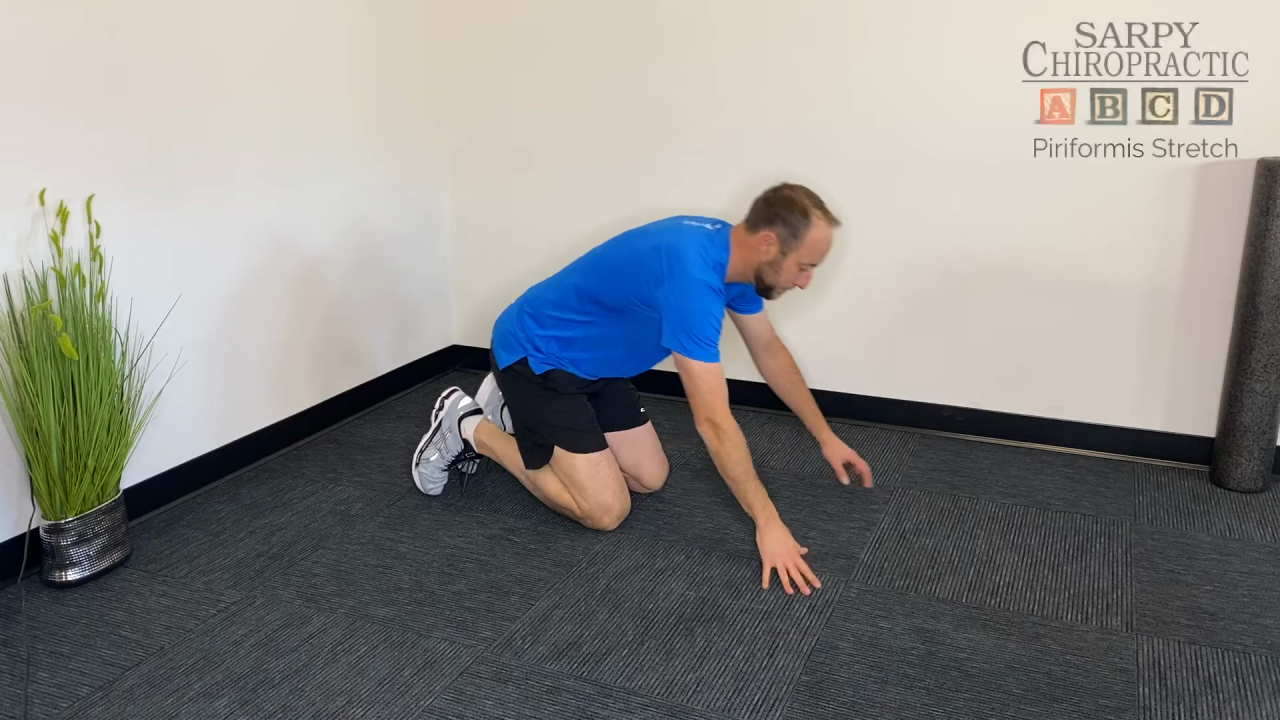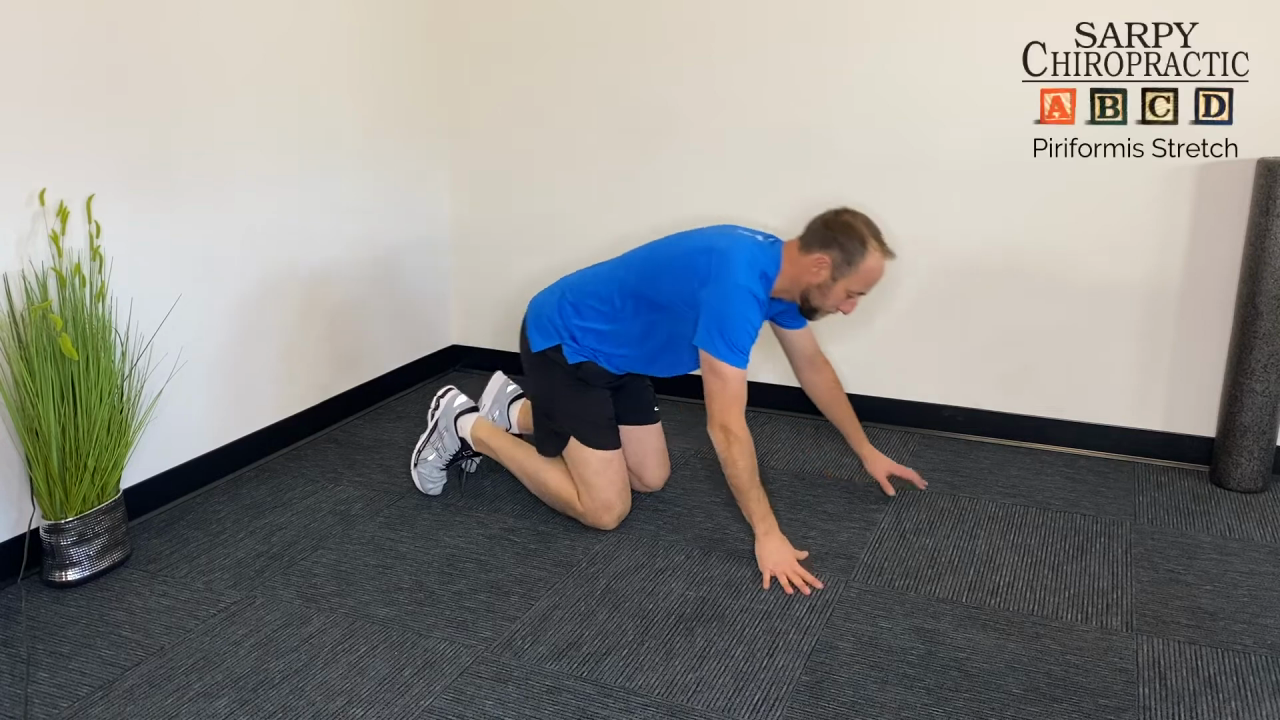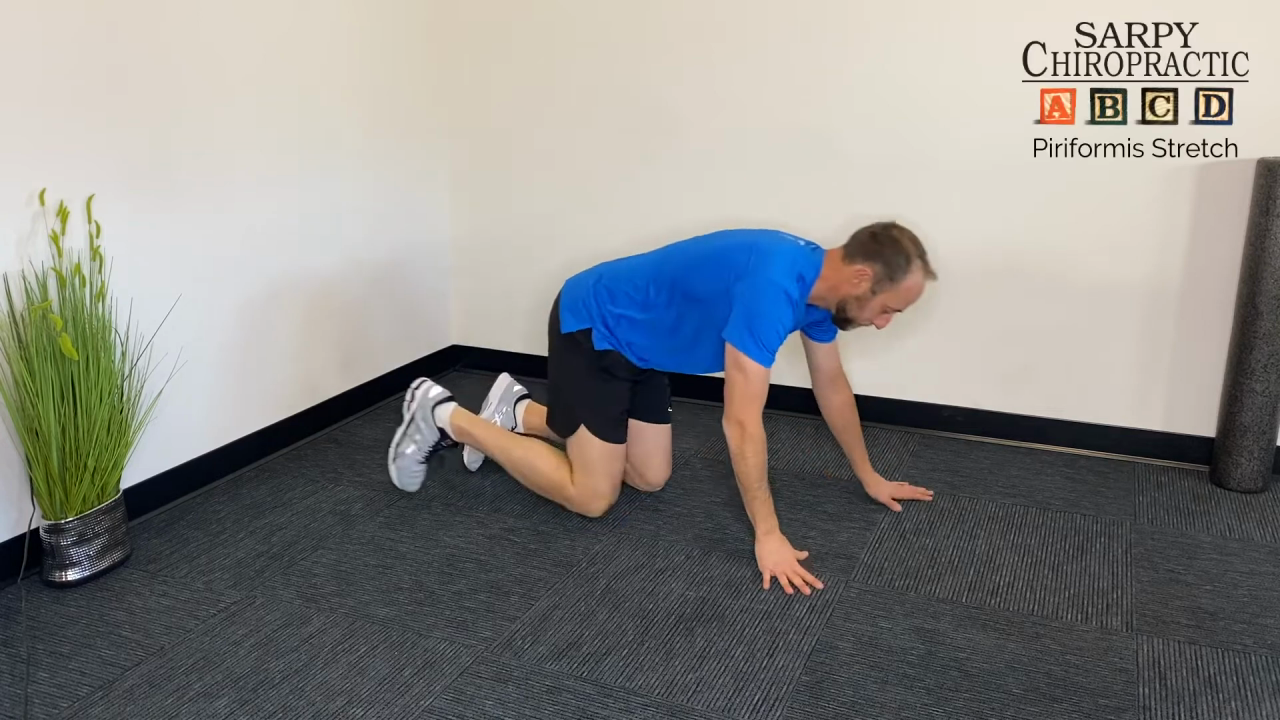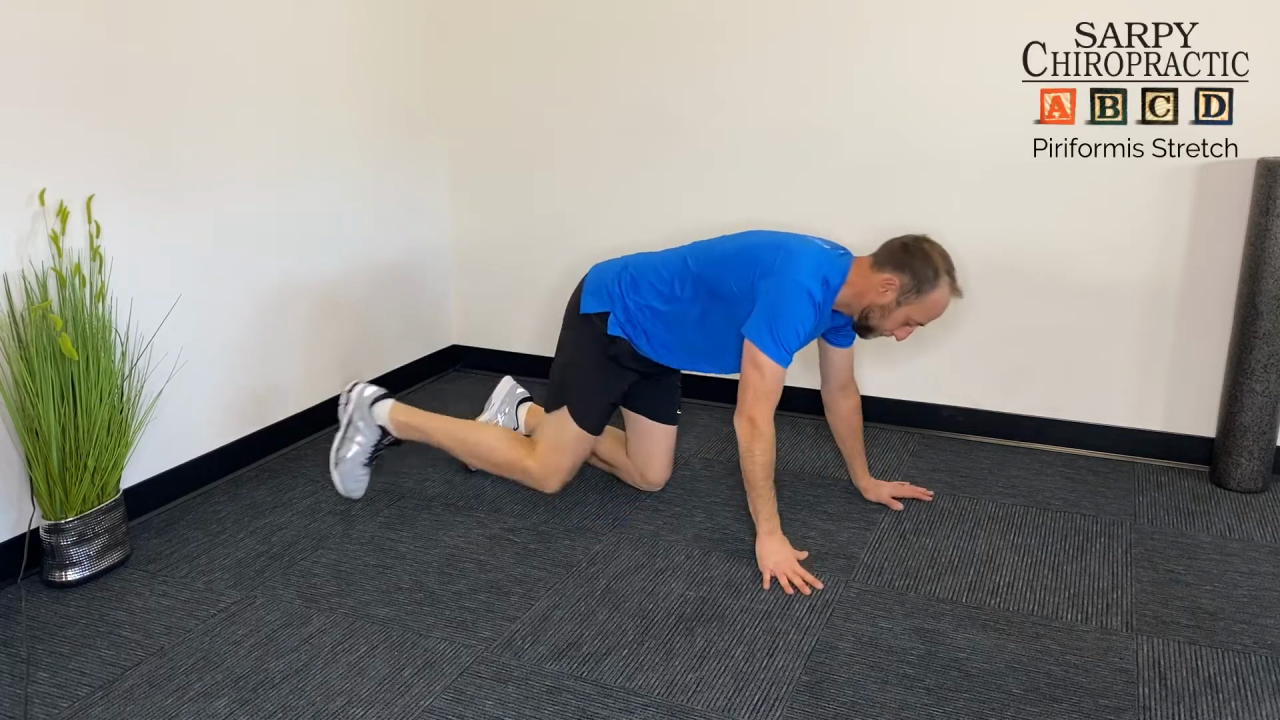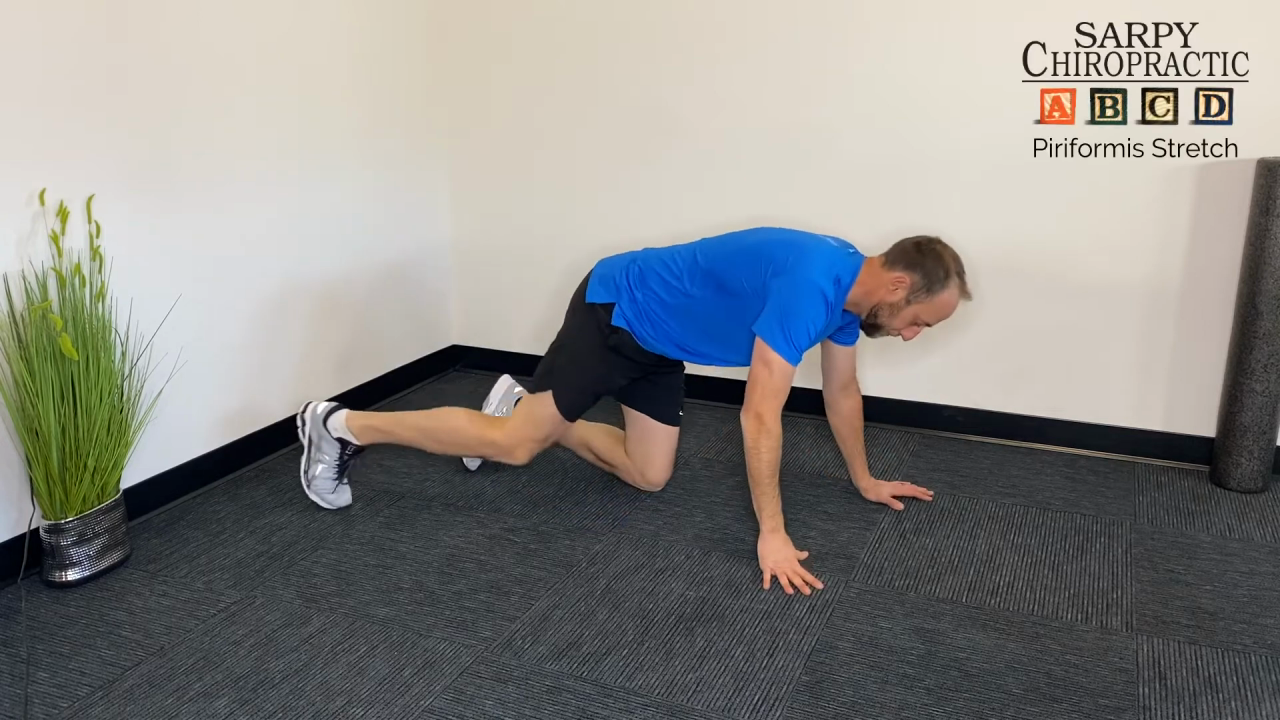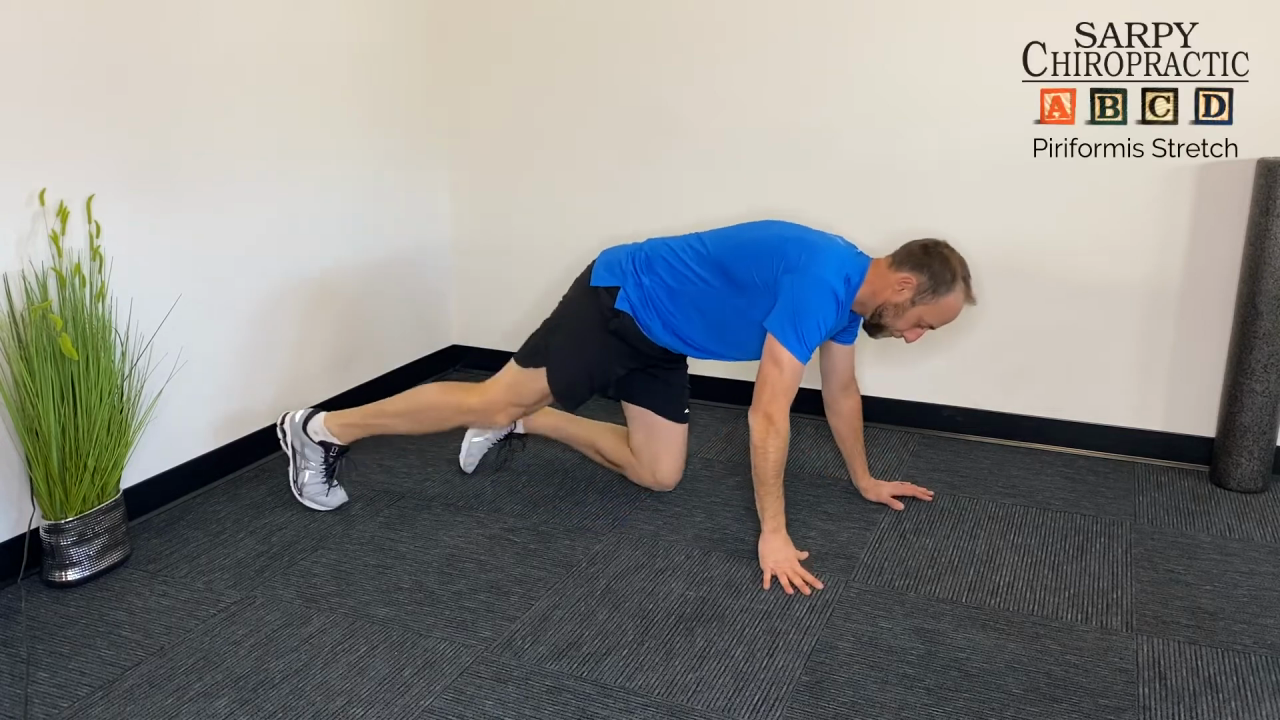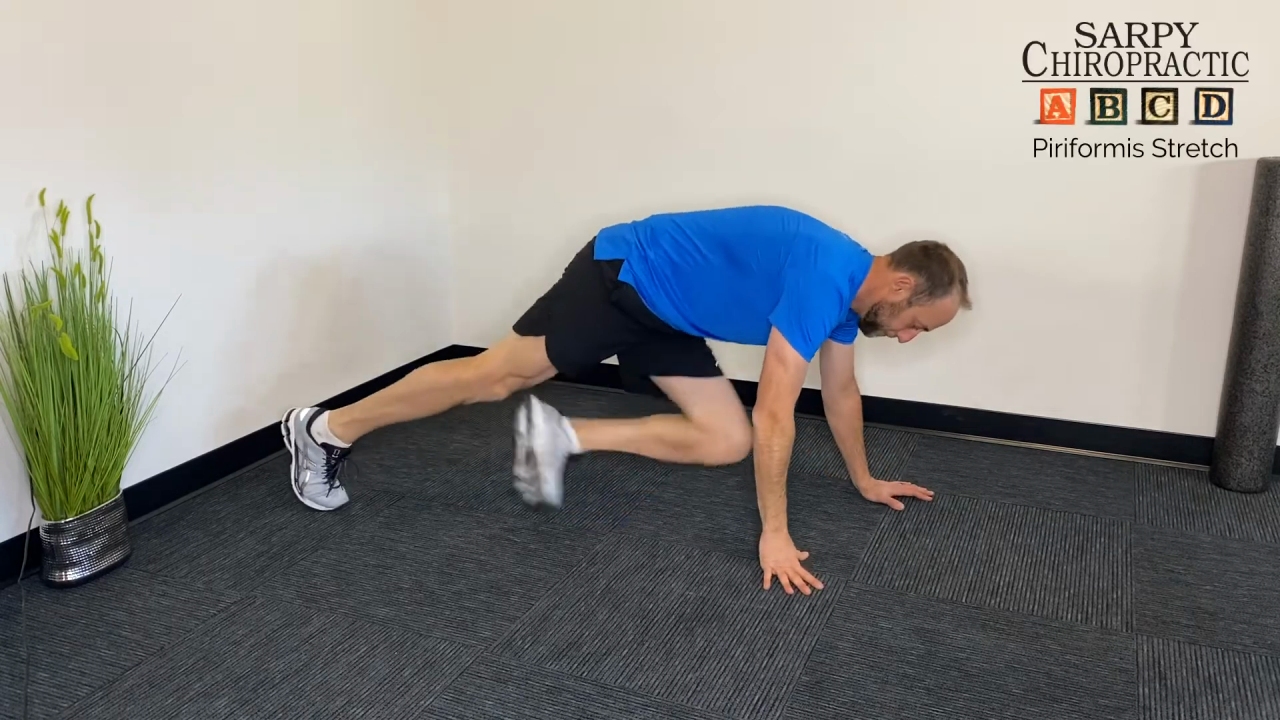
dt=0.2s
person 1, frame 1
left shoulder: (732, 252)
right shoulder: (692, 275)
left elbow: (769, 351)
right elbow: (714, 422)
left wrist: (826, 438)
right wrist: (769, 526)
left hip: (592, 361)
right hip: (536, 358)
left knee: (650, 478)
right knee: (607, 510)
left ankle: (512, 412)
right ankle: (472, 430)
person 1, frame 2
left shoulder: (779, 267)
right shoulder: (737, 282)
left elbow: (813, 367)
right elbow: (727, 427)
left wrist: (868, 453)
right wrist: (767, 535)
left hip: (612, 348)
right hip: (563, 343)
left knee: (651, 478)
right knee: (606, 509)
left ankle: (517, 409)
right ankle: (470, 428)
person 1, frame 3
left shoulder: (822, 284)
right shoulder: (773, 283)
left elbow: (832, 386)
right elbow: (742, 424)
left wrist: (869, 477)
right wrist: (768, 537)
left hip: (633, 340)
right hip: (591, 328)
left knee: (650, 477)
right knee: (592, 497)
left ankle: (521, 411)
right ankle: (448, 418)
person 1, frame 4
left shoulder: (843, 287)
right shoulder: (800, 285)
left elbow: (841, 392)
right elbow: (753, 421)
left wrist: (866, 481)
right wrist: (769, 536)
left hip: (649, 336)
right hip: (612, 317)
left knee: (648, 476)
right knee: (547, 473)
left ankle: (524, 412)
right ankle: (387, 415)
person 1, frame 5
left shoulder: (850, 288)
right shoulder: (811, 284)
left elbow: (842, 392)
right elbow: (760, 418)
left wrist: (864, 480)
right wrist: (772, 535)
left hip: (654, 336)
right hip: (617, 311)
left knee: (648, 475)
right knee: (516, 444)
left ankle: (523, 403)
right ankle: (342, 425)
person 1, frame 6
left shoulder: (850, 287)
right shoulder: (821, 283)
left elbow: (841, 391)
right elbow: (768, 417)
left wrist: (864, 480)
right wrist: (773, 535)
left hip: (655, 330)
right hip: (619, 300)
left knee: (658, 473)
right knee: (494, 403)
left ankle: (524, 412)
right ankle: (322, 430)
person 1, frame 7
left shoulder: (852, 285)
right shoulder: (825, 277)
left elbow: (840, 391)
right elbow: (776, 414)
left wrist: (864, 481)
right wrist: (775, 535)
left hip: (659, 309)
right hip: (623, 275)
left knee: (727, 441)
right knee: (493, 377)
left ankle: (559, 436)
right ankle: (326, 431)
